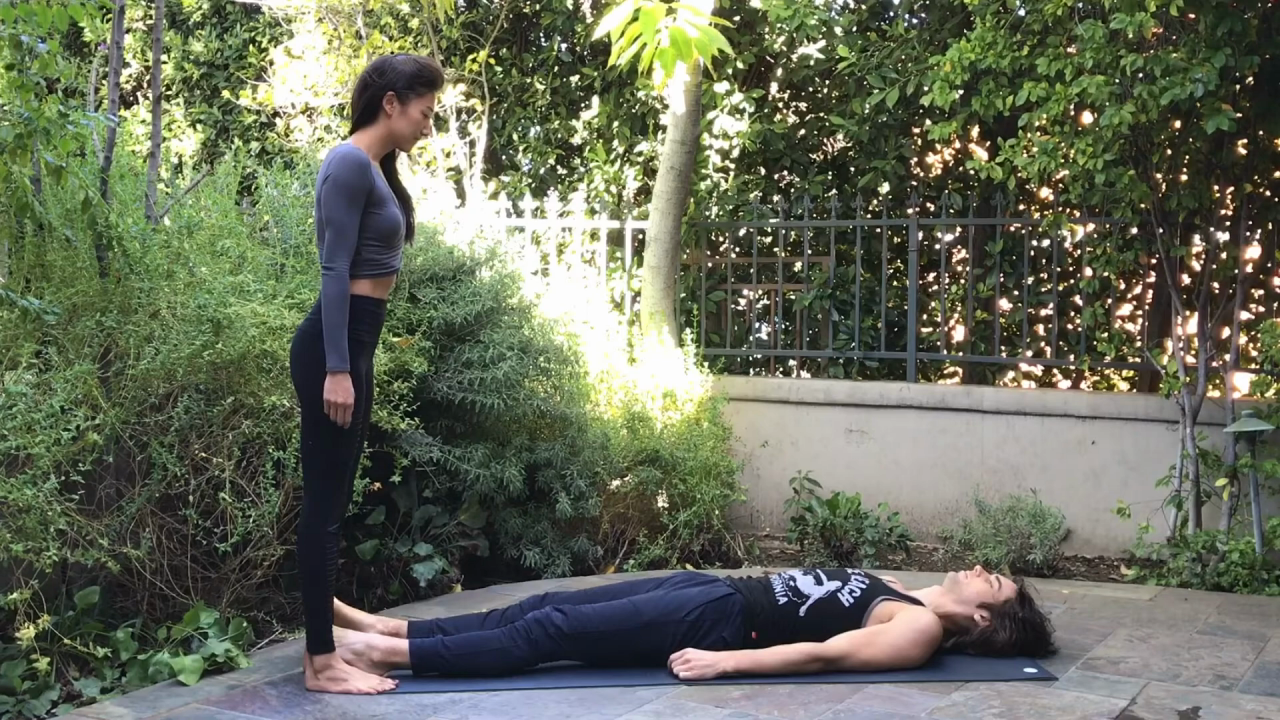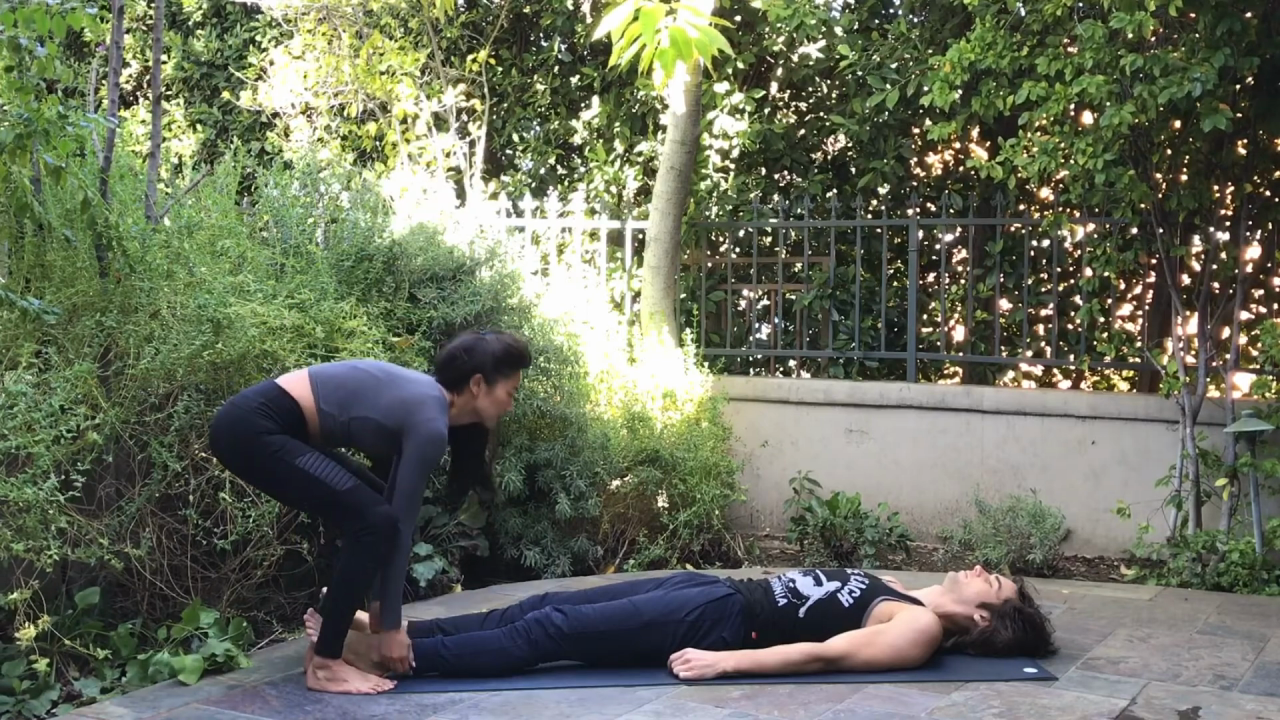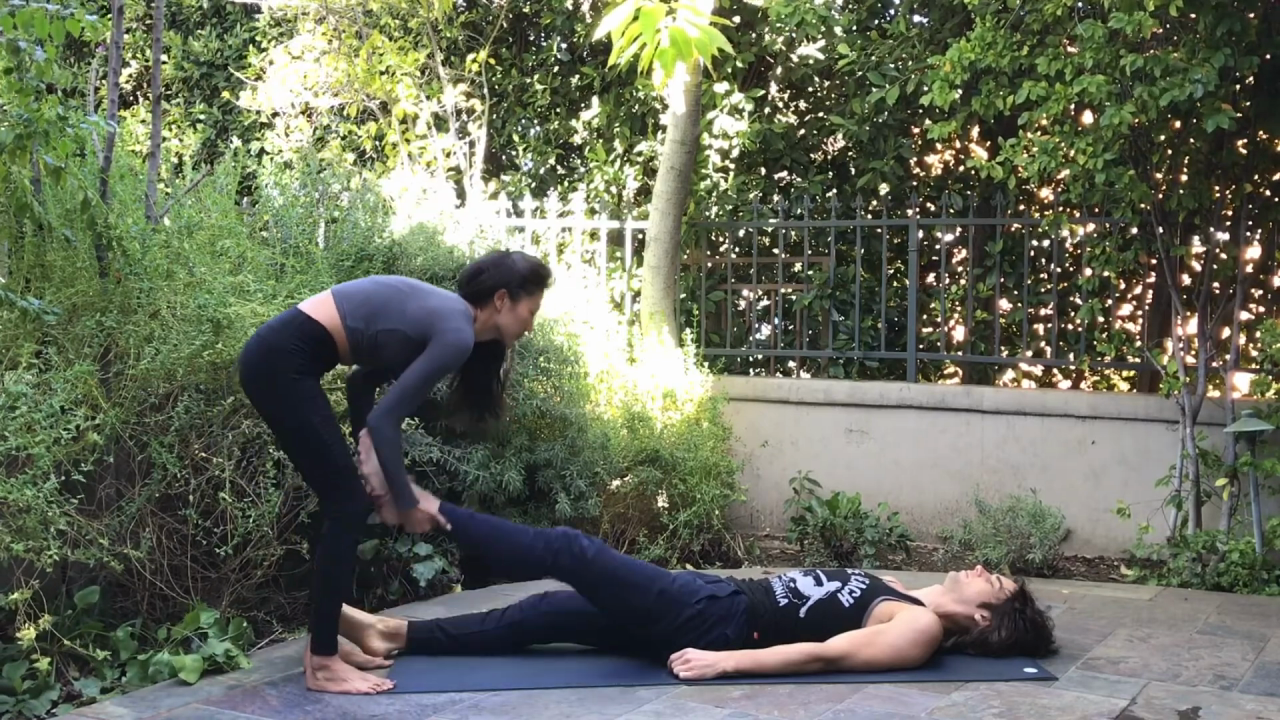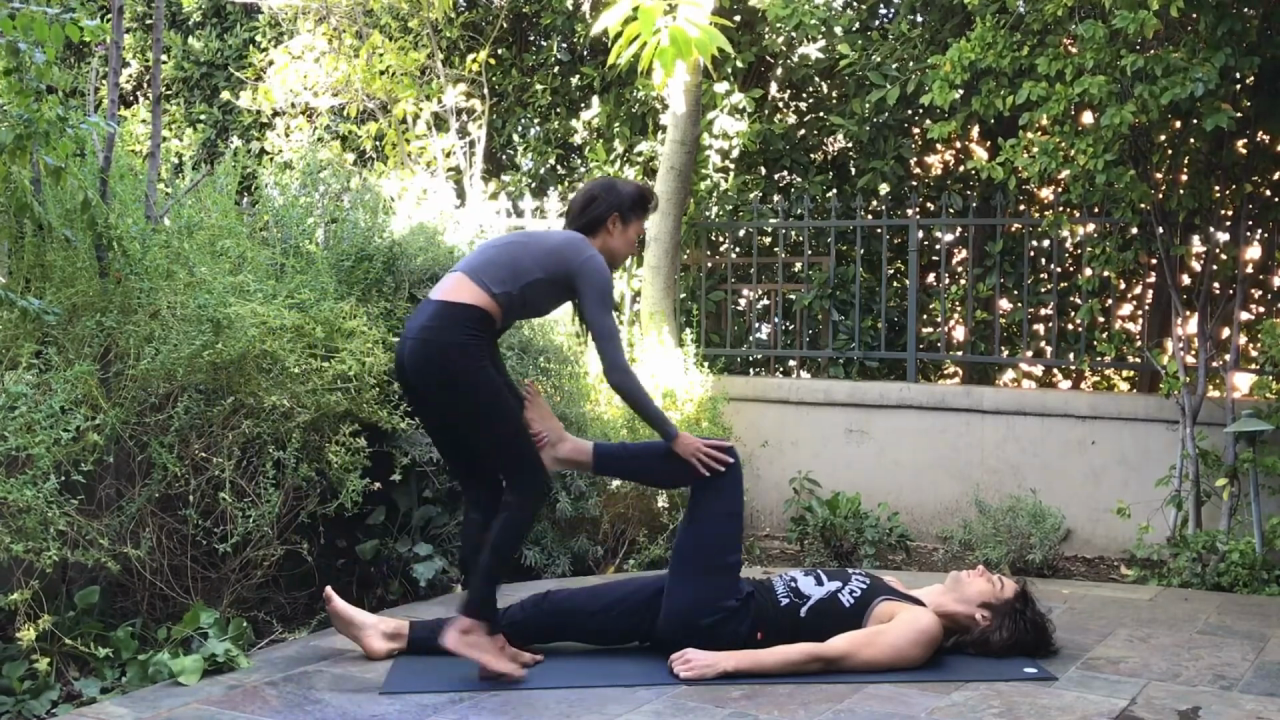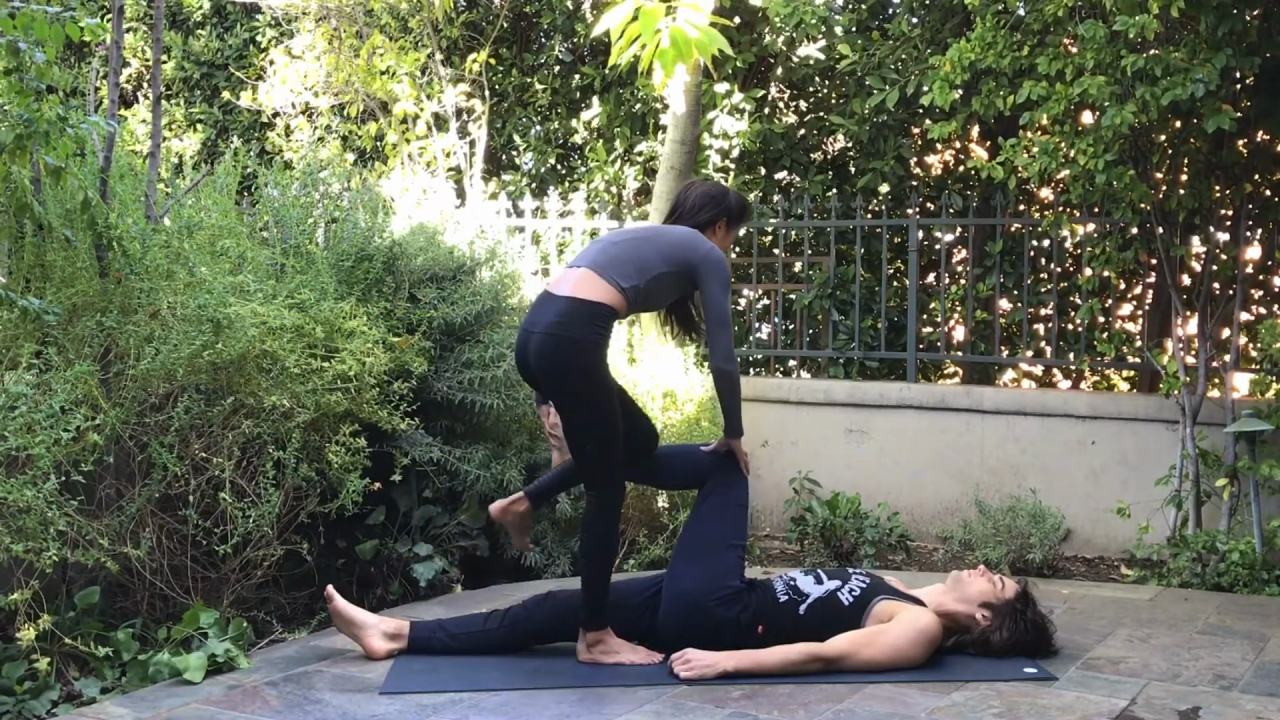
dt=1s
person 1, frame 1
left shoulder: (920, 628)
right shoulder: (902, 593)
left elbow: (826, 653)
left wrist: (724, 661)
left hip: (727, 618)
right hip: (722, 587)
left knee: (553, 630)
right knee: (553, 604)
left ankle: (391, 653)
right ankle: (391, 627)
person 1, frame 2
left shoulder: (921, 630)
right shoulder: (900, 593)
left elbow: (826, 654)
left wrist: (725, 662)
left hip: (725, 622)
right hip: (718, 590)
left knee: (552, 631)
right knee: (549, 604)
left ankle: (388, 654)
right ankle: (393, 626)
person 1, frame 3
left shoulder: (920, 630)
right shoulder: (903, 593)
left elbow: (824, 652)
left wrist: (724, 663)
left hip: (719, 623)
right hip: (719, 596)
left knee: (572, 551)
right knee: (551, 610)
left ankle: (429, 509)
right ankle: (398, 634)
person 1, frame 4
left shoulder: (919, 630)
right shoulder: (901, 595)
left elbow: (825, 654)
left wrist: (723, 662)
left hip: (716, 624)
right hip: (705, 609)
left knee: (715, 464)
right knee: (554, 609)
left ankle: (574, 453)
right ankle: (395, 631)
person 1, frame 5
left shoulder: (919, 629)
right shoulder: (899, 594)
left elbow: (825, 652)
left wrist: (725, 663)
left hip: (714, 616)
right hip: (705, 606)
left knee: (723, 466)
right knee: (560, 609)
right ankle: (398, 633)
person 2, frame 1
left shoulder: (373, 165)
right shoulder: (349, 164)
right elbow: (336, 272)
right wrist: (336, 368)
left hip: (352, 342)
right hip: (336, 344)
left knee: (334, 499)
right knee: (325, 501)
left ankle: (324, 642)
right ankle: (321, 662)
person 2, frame 2
left shoulder: (426, 402)
right shoulder: (430, 422)
left elbow: (398, 510)
right elbow: (403, 523)
left wrist: (379, 600)
right wrist: (390, 626)
left hip: (269, 424)
right hip: (252, 429)
left knee: (376, 512)
right knee: (373, 520)
left ankle: (326, 641)
right ankle: (325, 664)
person 2, frame 3
left shoulder: (442, 316)
right shoulder: (456, 333)
right elbow: (385, 419)
left wrist: (368, 450)
right wrist: (407, 503)
left hip: (281, 357)
right hip: (281, 362)
left knee: (346, 499)
right knee: (348, 504)
left ankle: (326, 642)
right ankle: (323, 663)
person 2, frame 4
left shoulder: (550, 249)
right shoulder: (586, 261)
right elbow: (617, 371)
left wrist: (522, 405)
right wrist: (674, 437)
left hip: (418, 346)
right hip: (448, 351)
left knee: (483, 494)
right knee: (529, 485)
left ankle: (485, 634)
right ankle: (470, 622)
person 2, frame 5
left shoulder: (641, 237)
right shoulder: (706, 254)
right elbow: (722, 359)
left wrist: (551, 402)
right wrist: (733, 434)
left hip: (534, 333)
right hip: (569, 343)
left knee: (637, 438)
right knee: (606, 488)
left ankle: (524, 503)
right ankle: (594, 636)
